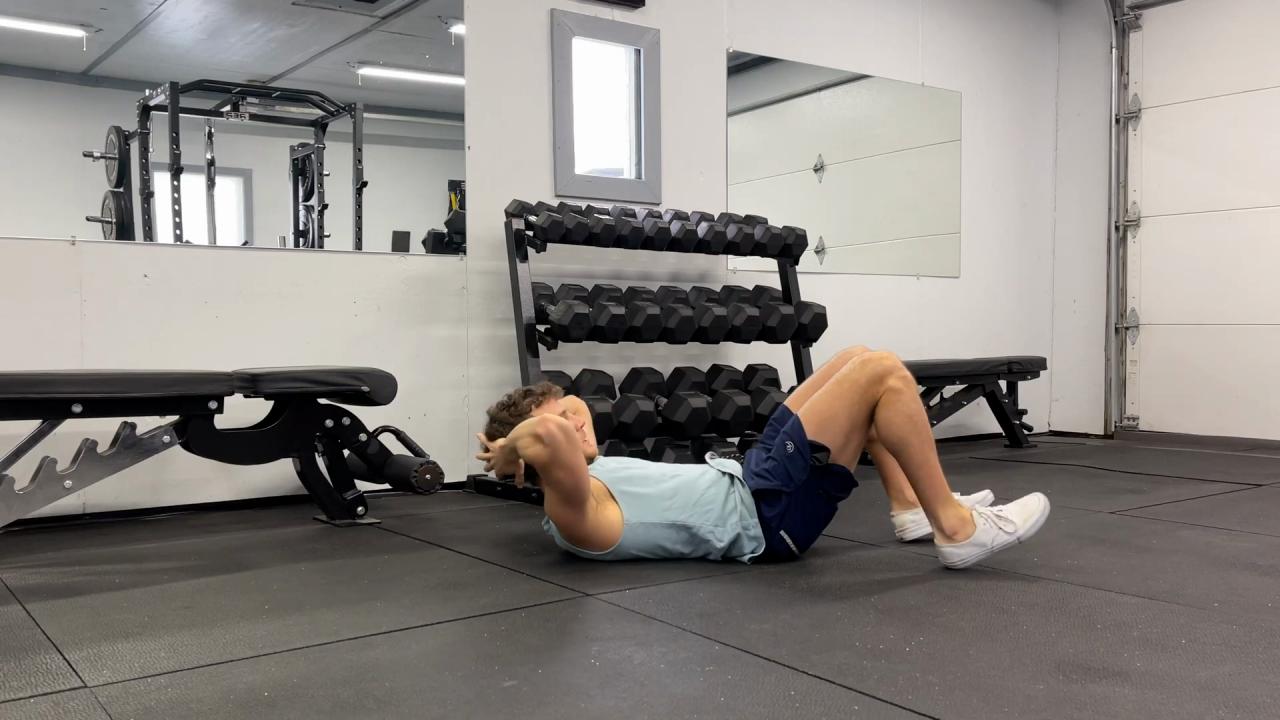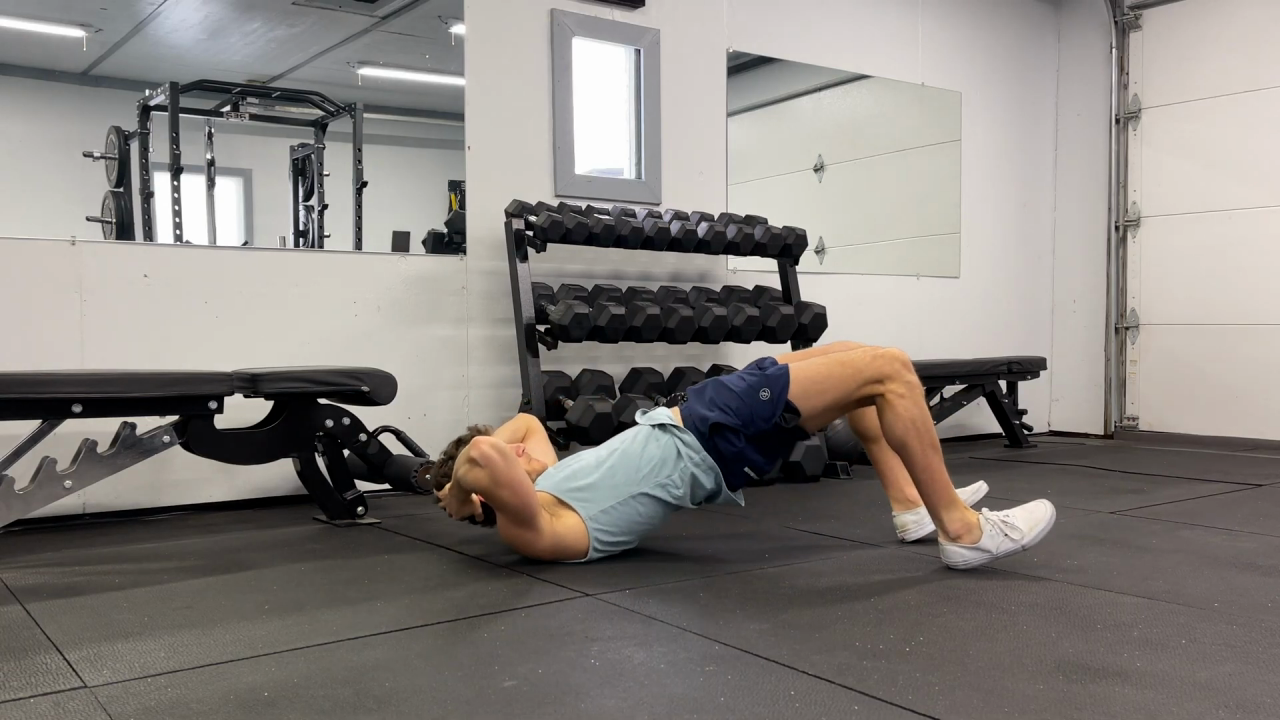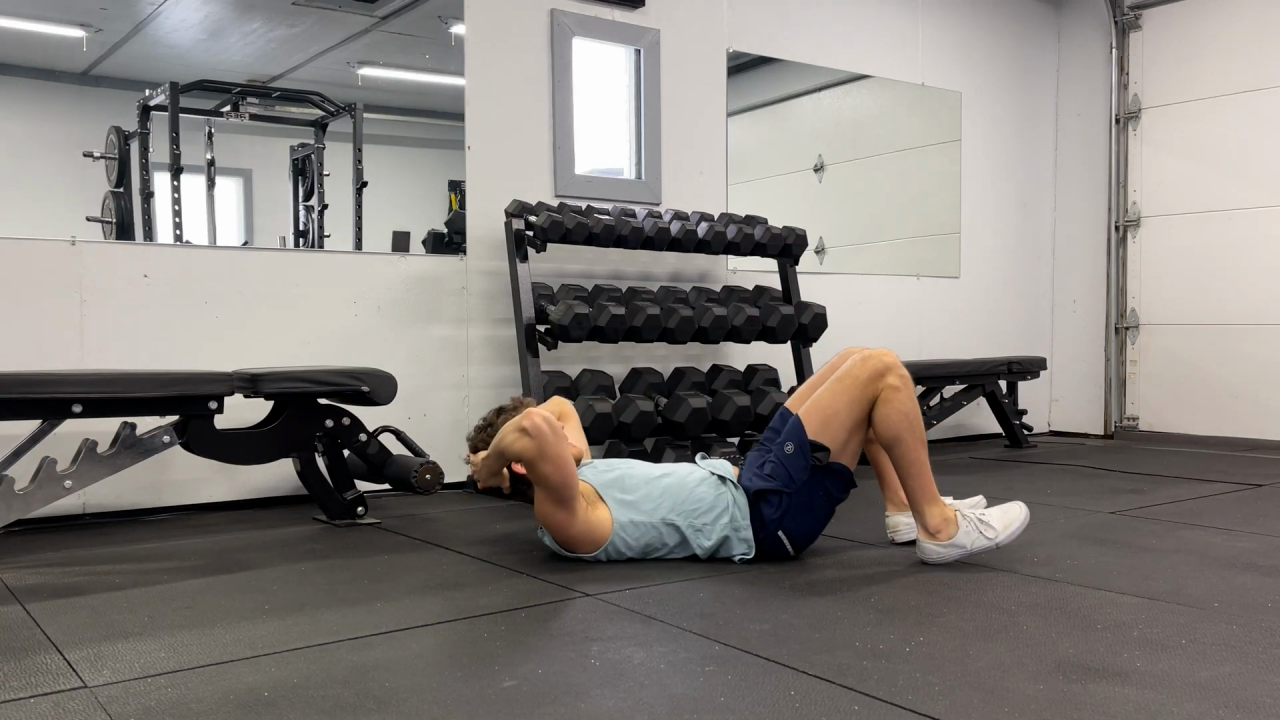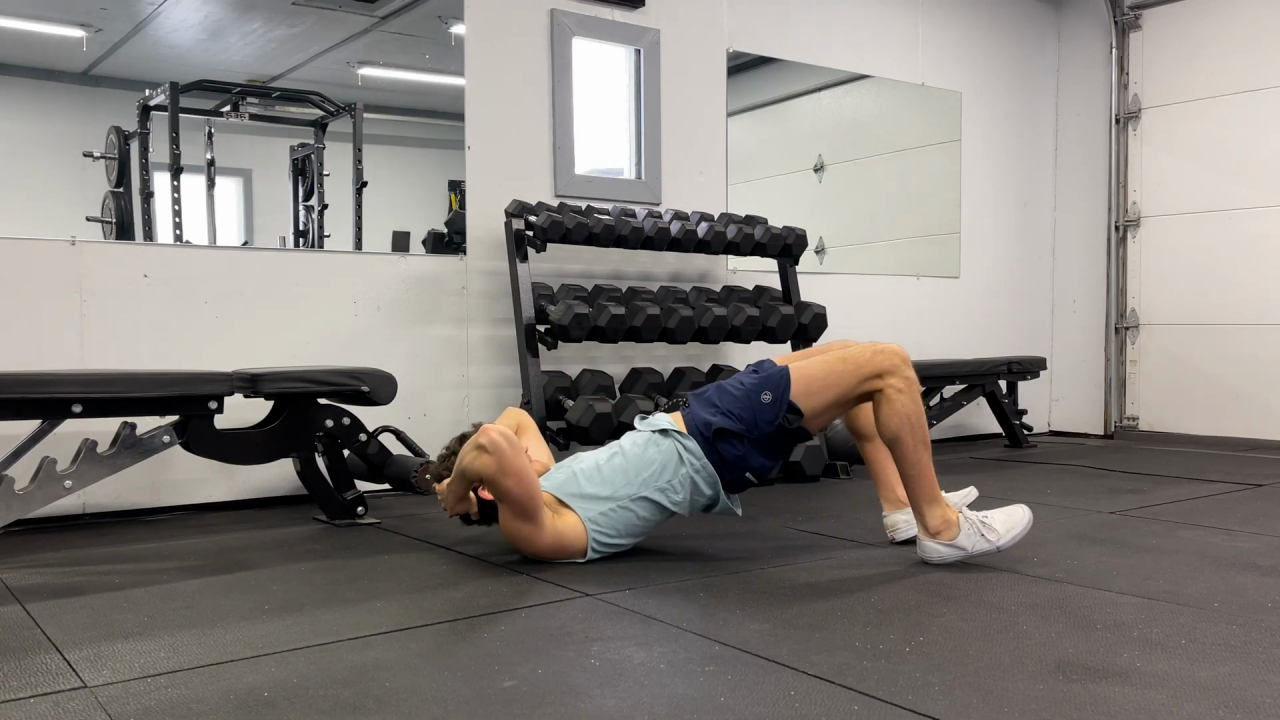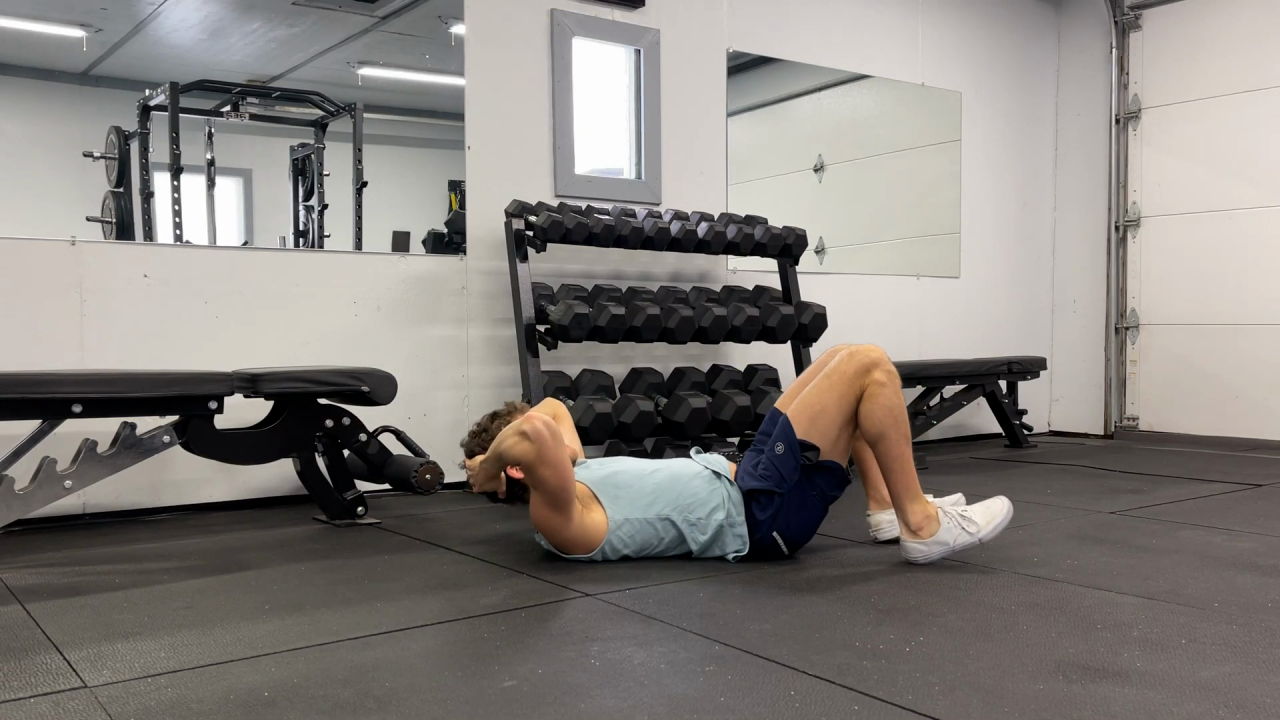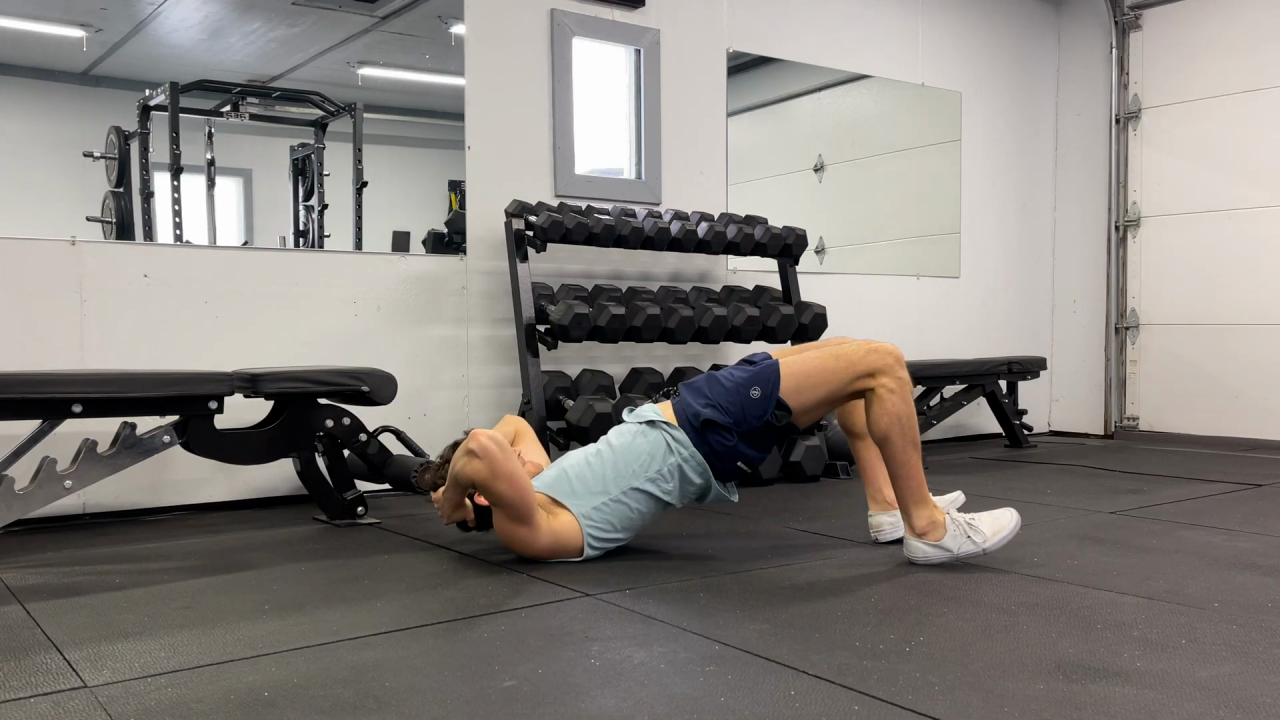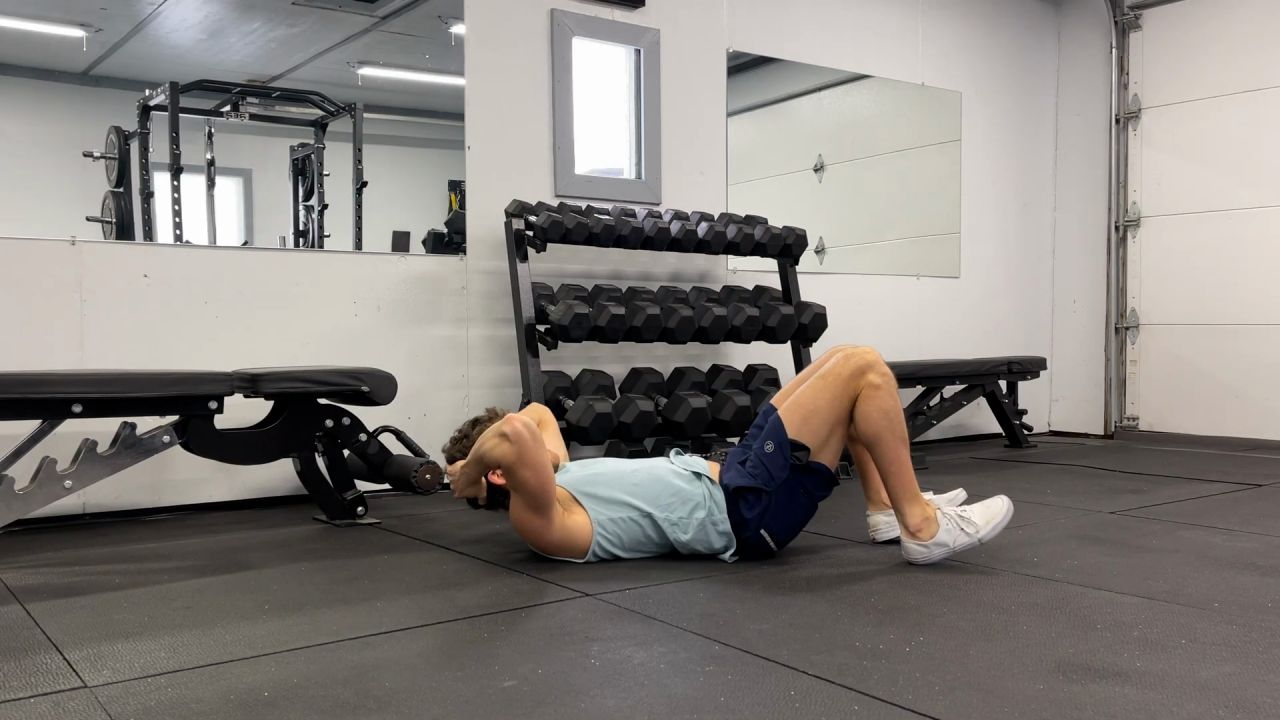
dt=0.7s
person 1, frame 1
left shoulder: (581, 478)
right shoulder: (570, 512)
left elbow: (571, 407)
right elbow: (548, 434)
left wrist: (508, 437)
right wrist: (507, 447)
left hip: (745, 478)
right hip: (768, 514)
left knee: (856, 361)
right knee: (884, 373)
left ankle: (911, 508)
right ankle: (957, 529)
person 1, frame 2
left shoulder: (545, 487)
right shoulder: (531, 529)
left elbow: (524, 420)
right elbow: (483, 456)
left wrist: (489, 448)
right wrist: (460, 486)
left hip: (701, 418)
right hip: (716, 439)
left knee: (857, 357)
right knee: (893, 370)
left ankle: (911, 506)
right ankle: (962, 530)
person 1, frame 3
left shoulder: (577, 481)
right shoulder: (564, 516)
left elbow: (557, 405)
right elbow: (534, 427)
right wrist: (489, 466)
left hip: (743, 478)
right hip: (765, 511)
left knee: (860, 367)
right knee: (882, 370)
left ankle: (906, 512)
right ankle: (939, 527)
person 1, frame 4
left shoulder: (542, 490)
right shoulder: (530, 528)
left elbow: (514, 417)
right elbow: (490, 445)
right wrist: (456, 493)
left hip: (703, 424)
right hip: (719, 446)
left knee: (851, 356)
right knee: (891, 366)
left ankle: (903, 510)
right ankle: (940, 526)
person 1, frame 5
left shoulder: (570, 486)
right shoulder: (559, 519)
left elbow: (551, 407)
right elbow: (536, 430)
left wrist: (526, 448)
right wrist: (484, 470)
left hip: (740, 478)
right hip: (760, 509)
left knee: (845, 363)
right knee: (869, 365)
left ankle: (886, 512)
right ankle: (921, 525)
person 1, frame 6
left shoulder: (535, 493)
right shoulder: (525, 528)
left elbow: (511, 424)
right elbow: (482, 449)
left wrist: (460, 485)
right wrist: (450, 498)
left hip: (696, 418)
left knee: (850, 354)
right knee: (884, 364)
left ankle: (888, 510)
right ankle: (928, 528)
person 1, frame 7
left shoulder: (555, 486)
right shoulder: (540, 521)
left elbow: (538, 412)
right elbow: (516, 432)
left wrist: (467, 458)
right wrist: (466, 474)
left hip: (728, 476)
right hip: (746, 506)
left knee: (844, 363)
right knee: (865, 368)
left ankle: (889, 511)
right ankle: (922, 526)
